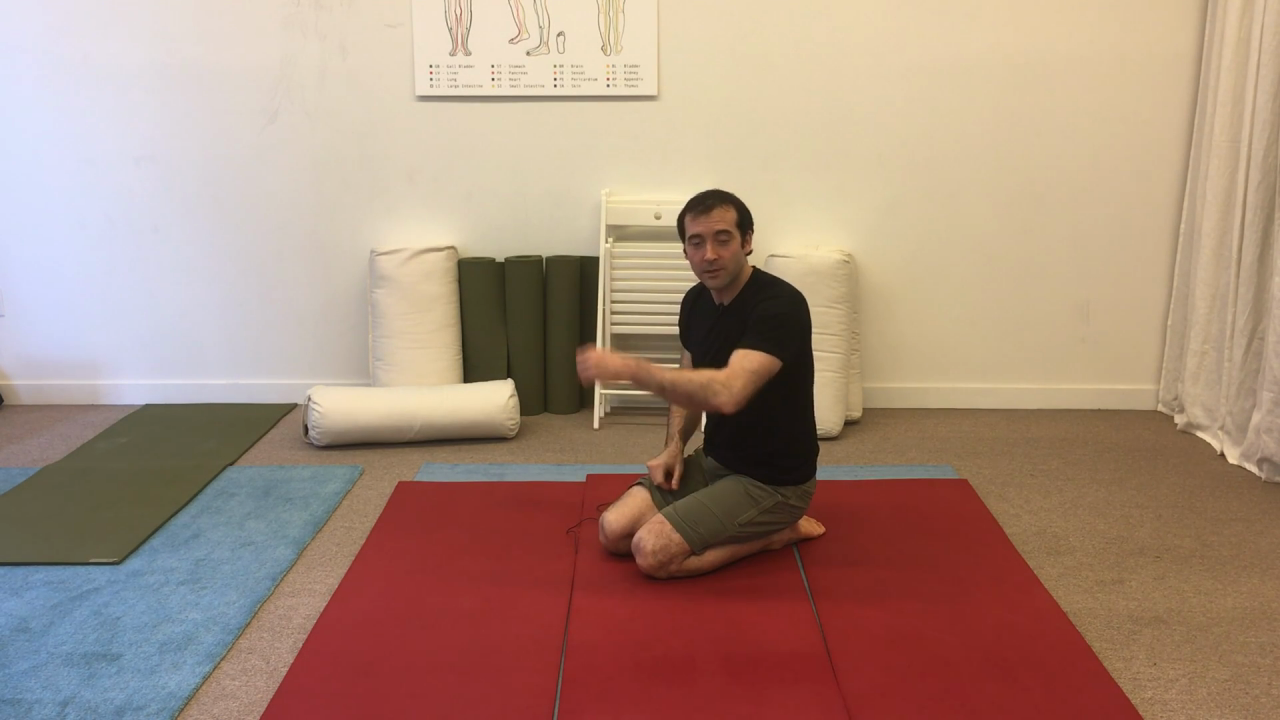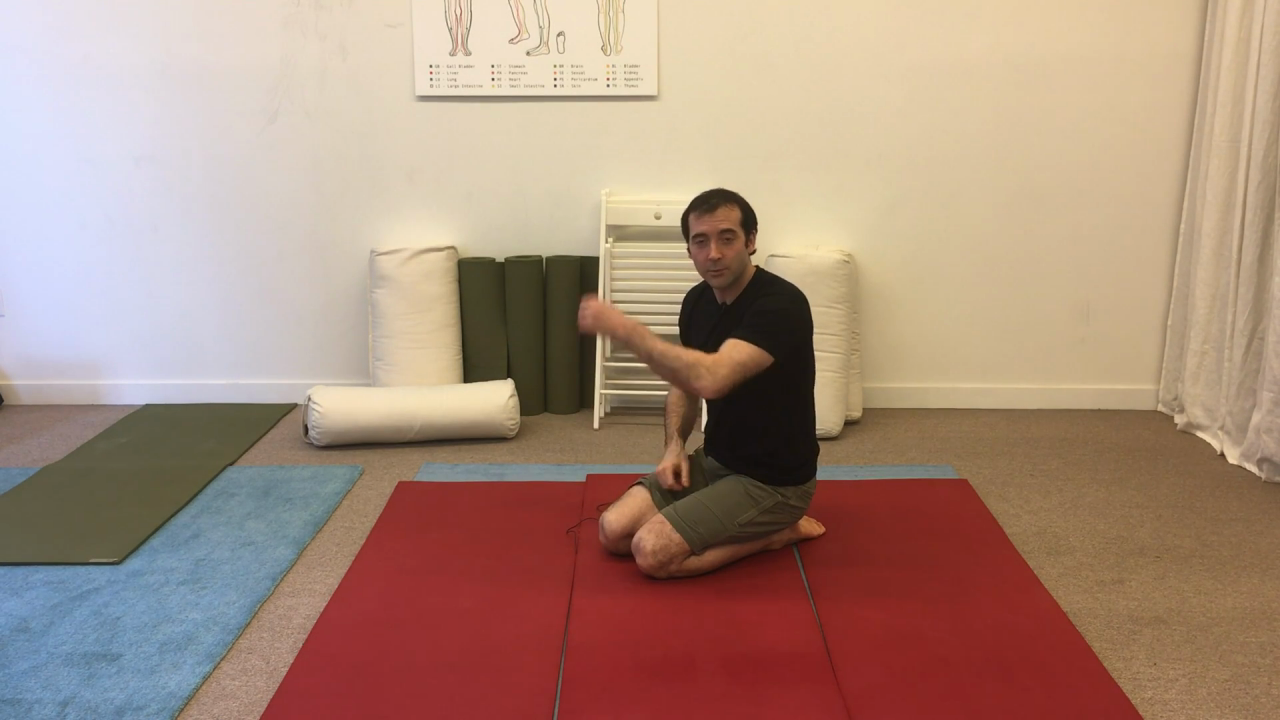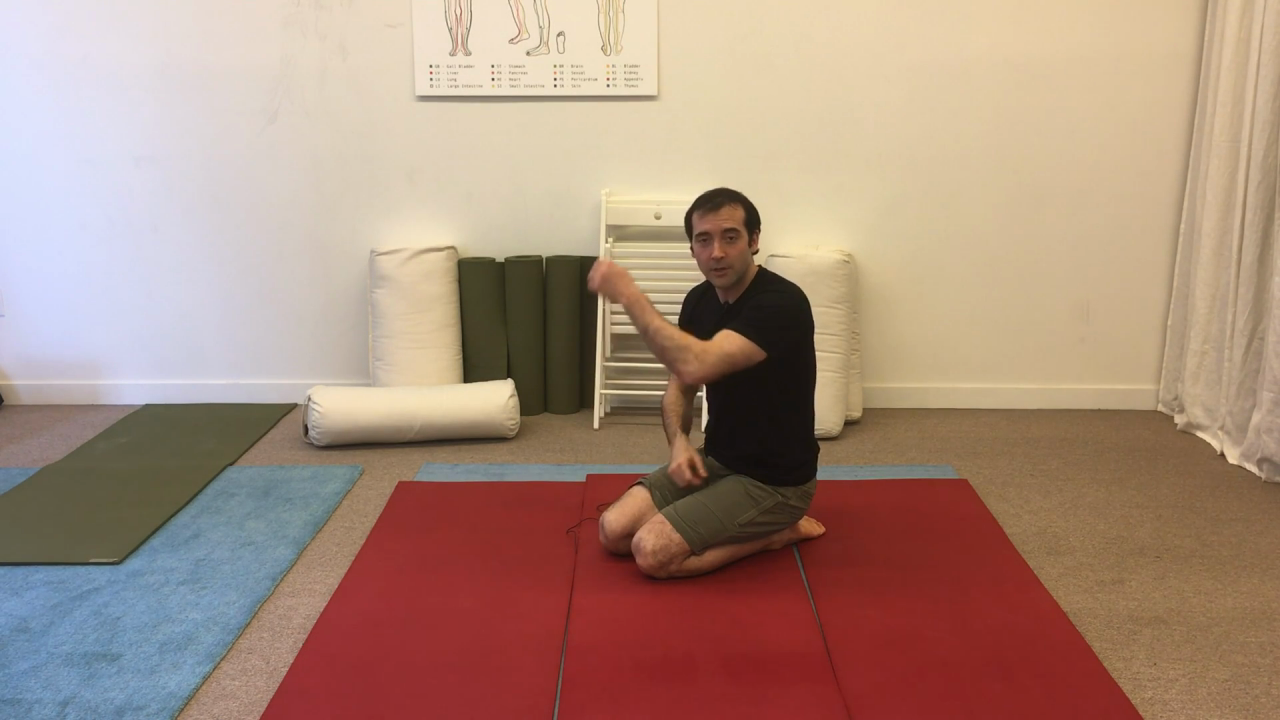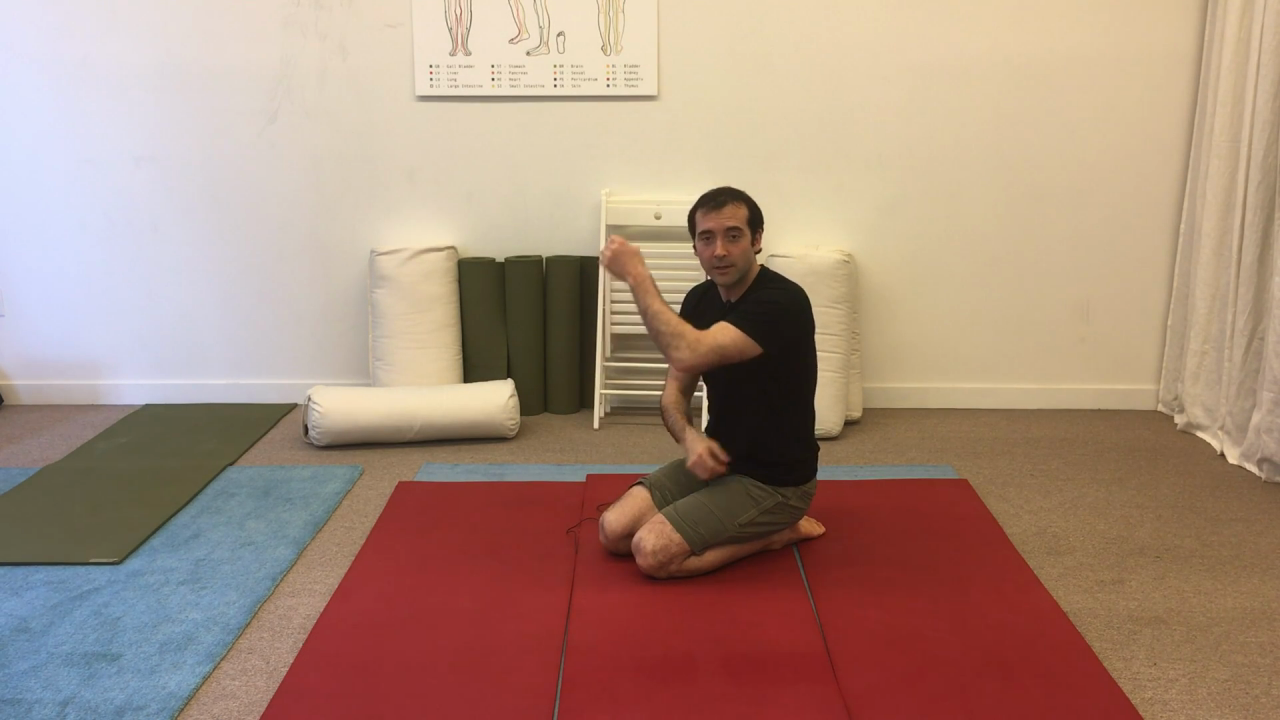
dt=0.1s
person 1, frame 1
left shoulder: (779, 306)
right shoulder: (696, 302)
left elbow: (727, 394)
right elbow: (687, 384)
left wrist: (627, 368)
right wrist: (673, 447)
left hip: (772, 481)
right hip: (715, 460)
left knee: (652, 552)
right knee: (614, 532)
left ankle: (777, 531)
right ankle: (756, 528)
person 1, frame 2
left shoulder: (780, 305)
right shoulder: (697, 301)
left elbow: (708, 380)
right elbow: (685, 386)
left wrist: (622, 327)
right wrist: (675, 447)
left hip: (772, 481)
right hip: (716, 460)
left knee: (652, 552)
right knee: (614, 532)
left ankle: (777, 530)
right ankle: (759, 527)
person 1, frame 3
left shoulder: (781, 304)
right shoulder: (699, 302)
left elbow: (697, 366)
right elbow: (679, 389)
left wrist: (628, 295)
right wrist: (678, 443)
left hip: (773, 481)
right hip: (718, 460)
left knee: (652, 553)
right knee: (614, 532)
left ankle: (778, 531)
right ankle: (752, 528)
person 1, frame 4
left shoulder: (782, 302)
right shoulder: (700, 300)
left elbow: (688, 354)
right elbow: (675, 390)
left wrist: (636, 274)
right wrist: (690, 437)
left hip: (774, 481)
right hip: (721, 458)
left knee: (652, 553)
right knee: (614, 532)
left ankle: (778, 531)
right ankle: (755, 527)
